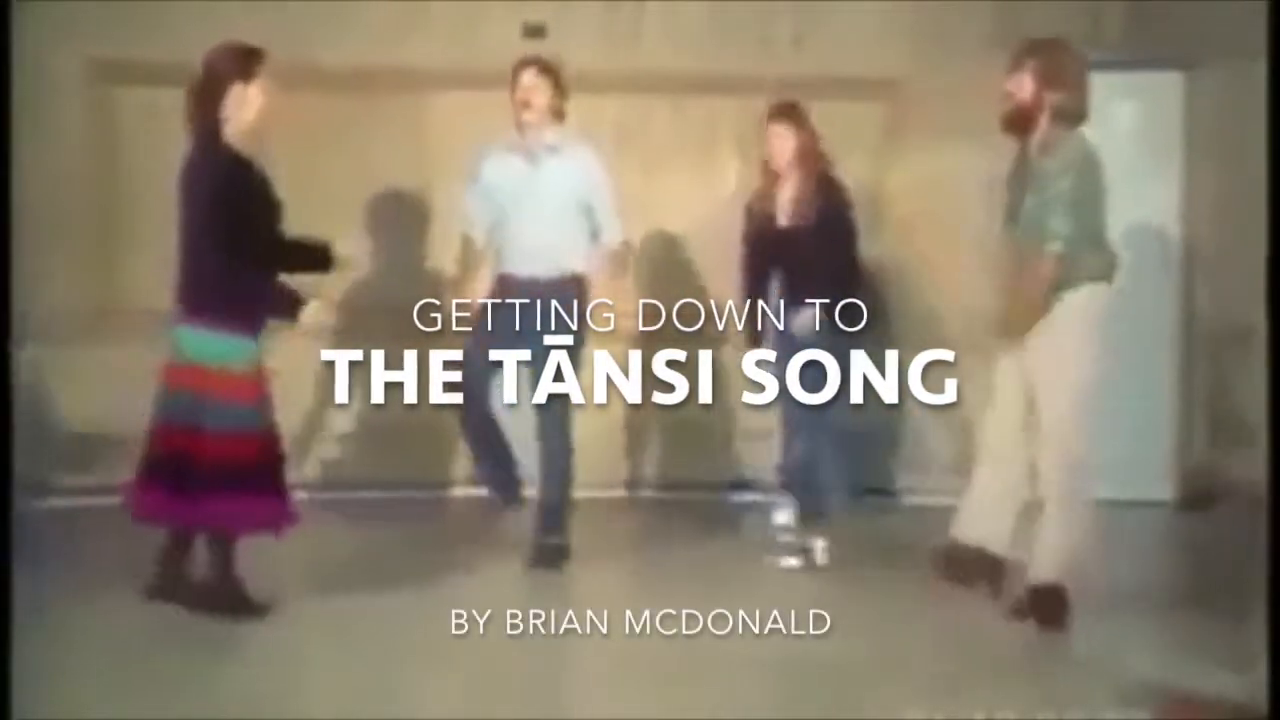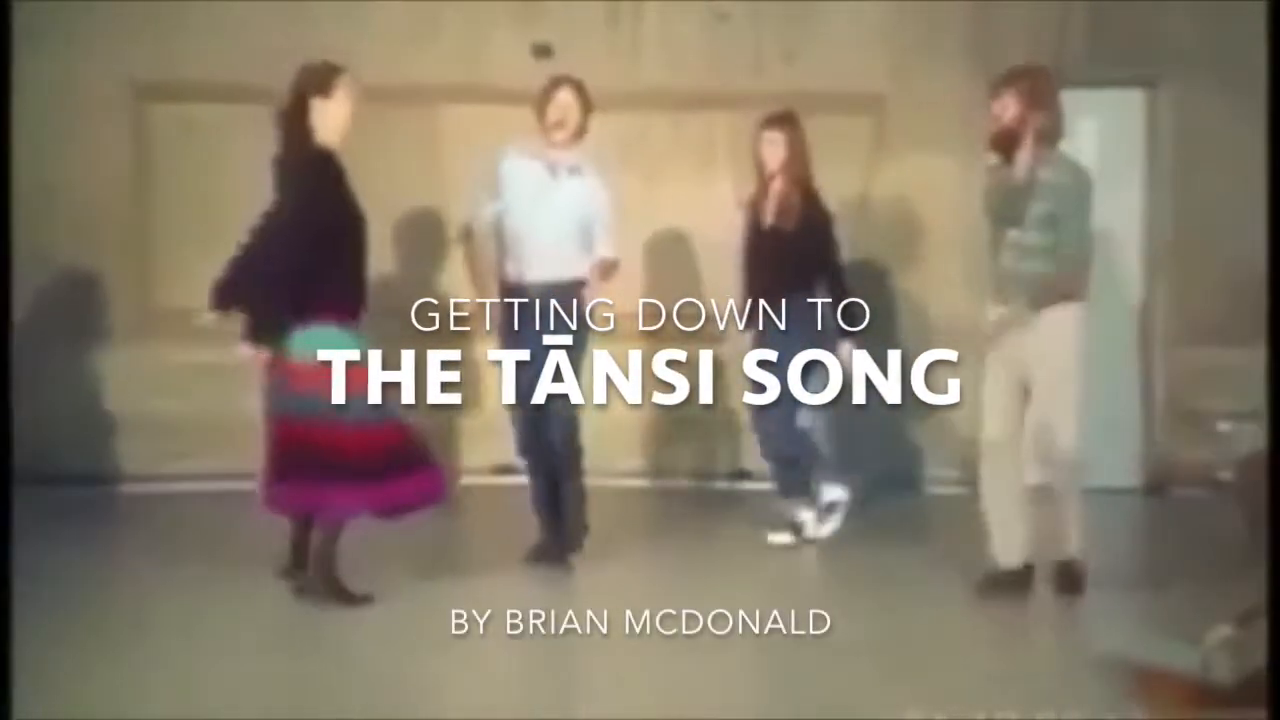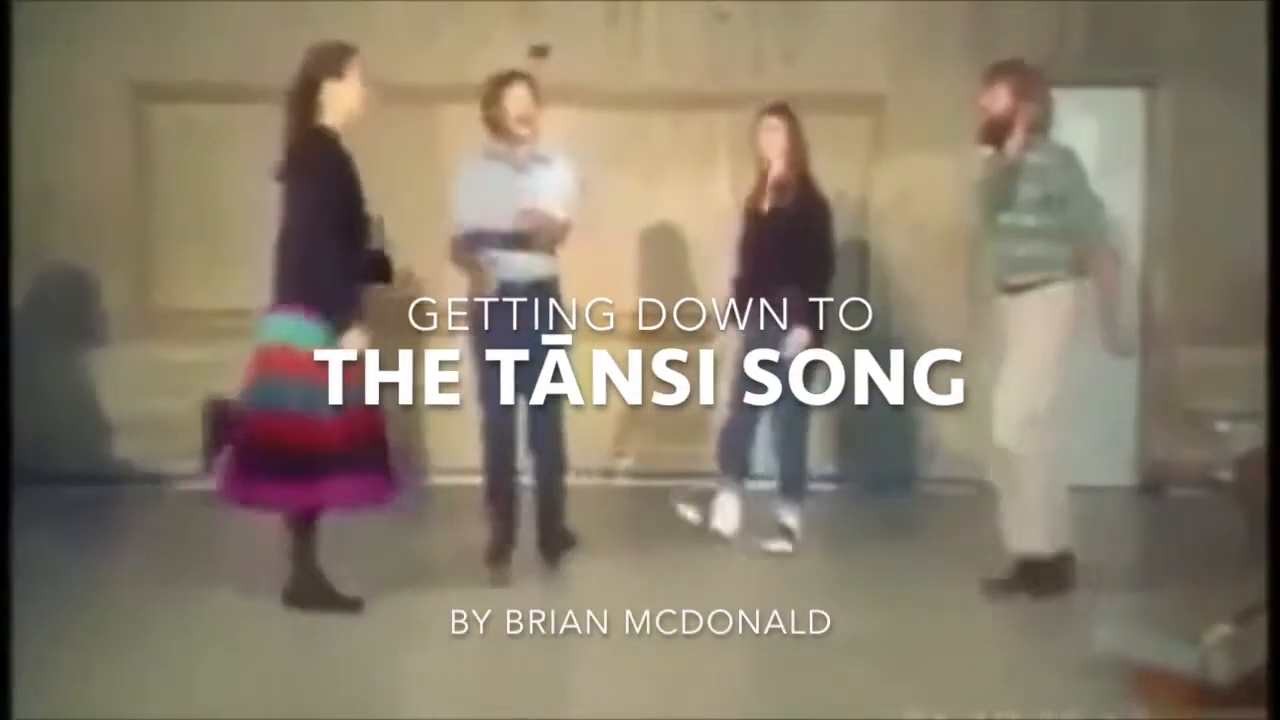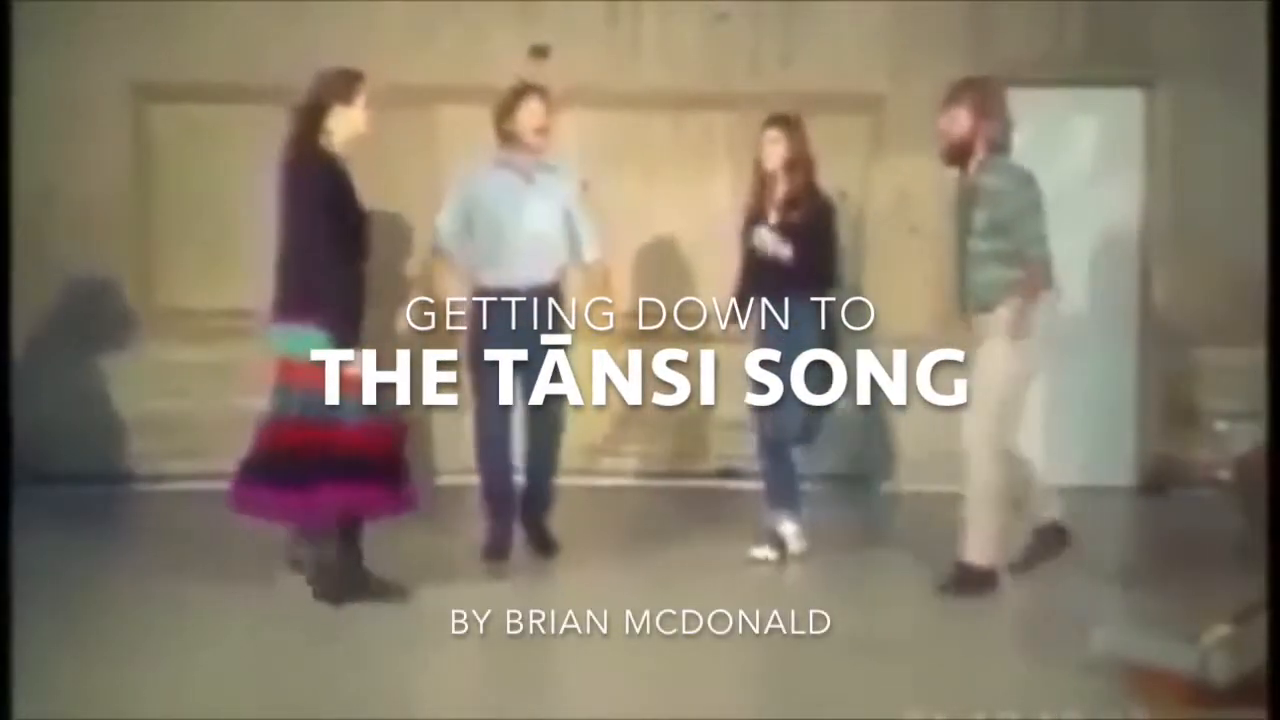
dt=0.7s
person 1, frame 1
left shoulder: (225, 161)
right shoulder: (214, 164)
left elbow: (253, 244)
right elbow: (218, 258)
left wrist: (323, 255)
right wrist: (291, 304)
left hip: (221, 327)
right hip: (218, 331)
left knee: (211, 452)
right knee: (223, 452)
left ankle: (172, 573)
right ankle: (219, 580)
person 1, frame 2
left shoulder: (306, 167)
right shoulder: (316, 170)
left elbow: (271, 243)
right elbow: (280, 246)
left wrist: (229, 295)
right wrist: (263, 328)
left hip: (310, 330)
right hip: (320, 333)
left knee: (323, 451)
right knee: (347, 451)
left ankle: (303, 556)
right ankle: (320, 571)
person 1, frame 3
left shoulder: (318, 151)
right shoulder: (322, 151)
right elbow: (320, 244)
left wrist: (378, 267)
right wrist: (346, 319)
left hip: (313, 315)
right hip: (310, 318)
left knee: (314, 439)
right knee: (314, 440)
right ankle: (305, 574)
person 1, frame 4
left shoulder: (312, 170)
right shoulder: (321, 173)
right elbow: (326, 261)
left wrist: (346, 335)
right wrist: (348, 341)
left hip: (312, 328)
right hip: (317, 332)
left knee: (336, 445)
right knee: (342, 446)
left ankle: (333, 558)
right ankle: (334, 564)
person 2, frame 1
left shoulder: (1072, 161)
right shoulder: (1031, 153)
left elbow: (1052, 262)
left wrist: (1013, 323)
left hip: (1067, 309)
right hip: (1029, 311)
left knee: (1059, 448)
right knee: (1002, 431)
left ankle: (1049, 581)
right ankle: (978, 545)
person 2, frame 2
left shoulder: (1068, 179)
right shoulder: (997, 176)
left elbow: (1072, 268)
left wrist: (1023, 304)
right wrist: (1002, 314)
left hip: (1055, 321)
right hip: (1006, 322)
left knee: (1053, 445)
right knee: (998, 442)
left ankle: (1072, 552)
right ankle: (1010, 561)
person 2, frame 3
left shoulder: (1056, 163)
right shoulder: (994, 167)
left elbow: (1097, 244)
left wrist: (1109, 320)
left hip: (1047, 303)
right hip: (1010, 304)
left knee: (1014, 427)
right knee: (1015, 431)
left ankle: (1044, 553)
right ankle: (1044, 552)
person 2, frame 4
left shoulder: (1011, 184)
right shoulder: (969, 184)
left elbow: (1038, 268)
left wrist: (1019, 314)
right wrist: (960, 307)
left hip: (1013, 324)
right hip: (989, 321)
left knee: (981, 434)
right knee: (989, 435)
left ankle: (978, 562)
right ankle: (1048, 523)
person 3, frame 1
left shoulder: (582, 161)
right shoulder: (494, 164)
left elbow: (611, 235)
right elbow: (481, 235)
right wrist: (478, 279)
left hip: (560, 295)
right hip: (508, 294)
left knee: (552, 414)
right knee: (467, 387)
left ankle: (552, 532)
right ankle: (504, 483)
person 3, frame 2
left shoulder: (591, 185)
right shoulder: (509, 165)
left elbow: (604, 254)
right elbow: (487, 229)
left wrist: (596, 279)
left hip: (564, 302)
right hip: (517, 301)
left knee: (557, 409)
right knee: (528, 415)
left ankle: (569, 522)
right ankle: (555, 521)
person 3, frame 3
left shoulder: (557, 168)
right shoulder: (474, 172)
left elbow: (557, 229)
right elbow: (461, 243)
left wrist: (528, 224)
right wrist: (475, 271)
left hip: (543, 297)
right hip: (496, 301)
left knee: (547, 417)
right knee: (499, 420)
left ankle: (550, 521)
right ankle: (502, 531)
person 3, frame 4
left shoulder: (563, 183)
right shoulder: (478, 182)
left elbow: (587, 248)
right elbow: (446, 244)
left hip: (543, 306)
right hip: (493, 307)
left knee: (546, 415)
right knee: (490, 419)
left ankle: (536, 517)
right ankle: (501, 522)
person 4, frame 1
left shoulder: (828, 198)
right shoulder: (761, 205)
left elbow: (847, 269)
right elbow: (756, 271)
left wrist: (820, 311)
right wrist: (753, 333)
left hip: (825, 325)
right hip: (790, 325)
left knee: (813, 424)
right knee: (804, 426)
left ankle: (797, 509)
right ankle: (813, 534)
person 4, frame 2
left shoulder: (808, 207)
right shoulder: (759, 203)
left elbow: (831, 271)
left wrist: (841, 334)
right wrist: (754, 317)
left hip: (797, 323)
right hip: (770, 324)
left knee: (773, 420)
right knee: (771, 420)
left ankle: (831, 491)
right ankle: (804, 511)
person 4, frame 3
left shoulder: (806, 198)
right shoulder: (758, 199)
left elbow: (821, 267)
left wrist: (806, 324)
right wrist: (741, 310)
left hip: (793, 321)
right hip: (760, 318)
left knee: (788, 417)
right knee: (741, 410)
left ankle: (790, 518)
right ankle: (726, 505)
person 4, frame 4
left shoulder: (816, 208)
right shoulder: (759, 206)
left elbow: (825, 273)
left wrist: (785, 251)
right wrist: (744, 307)
left hip: (804, 321)
right hip: (772, 322)
left knee: (782, 424)
right knee: (770, 425)
right ankle: (785, 526)
